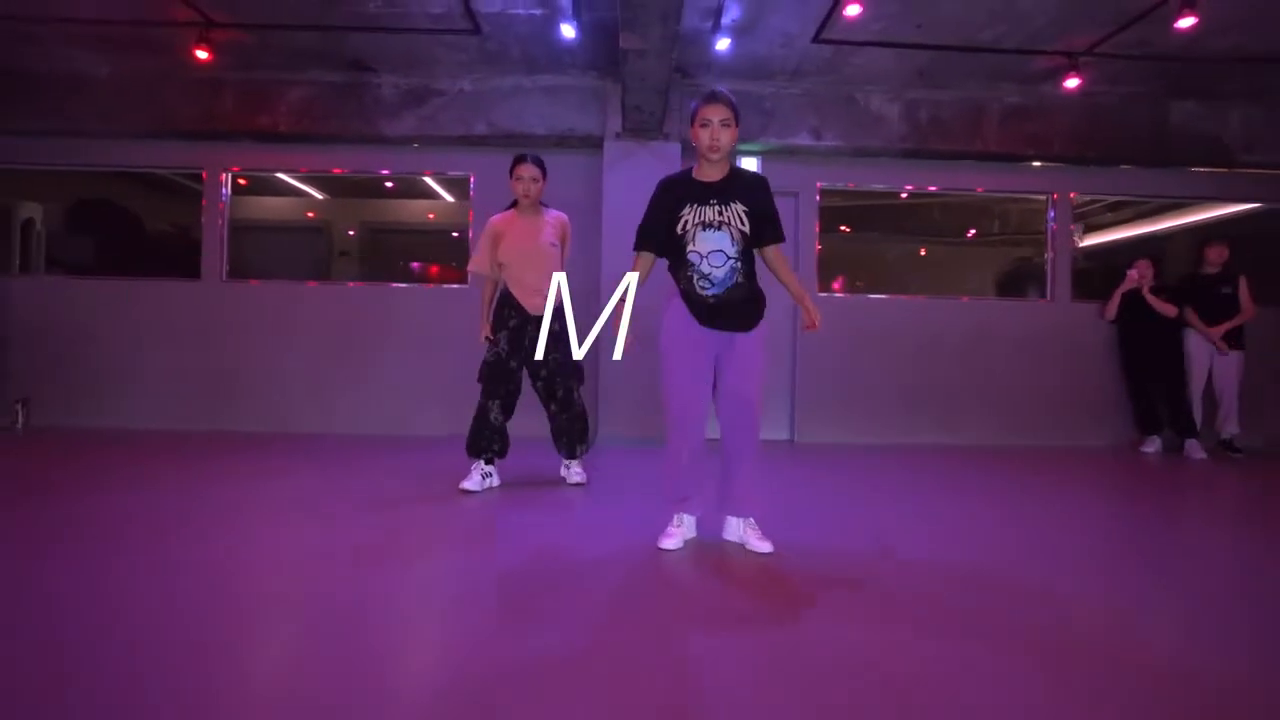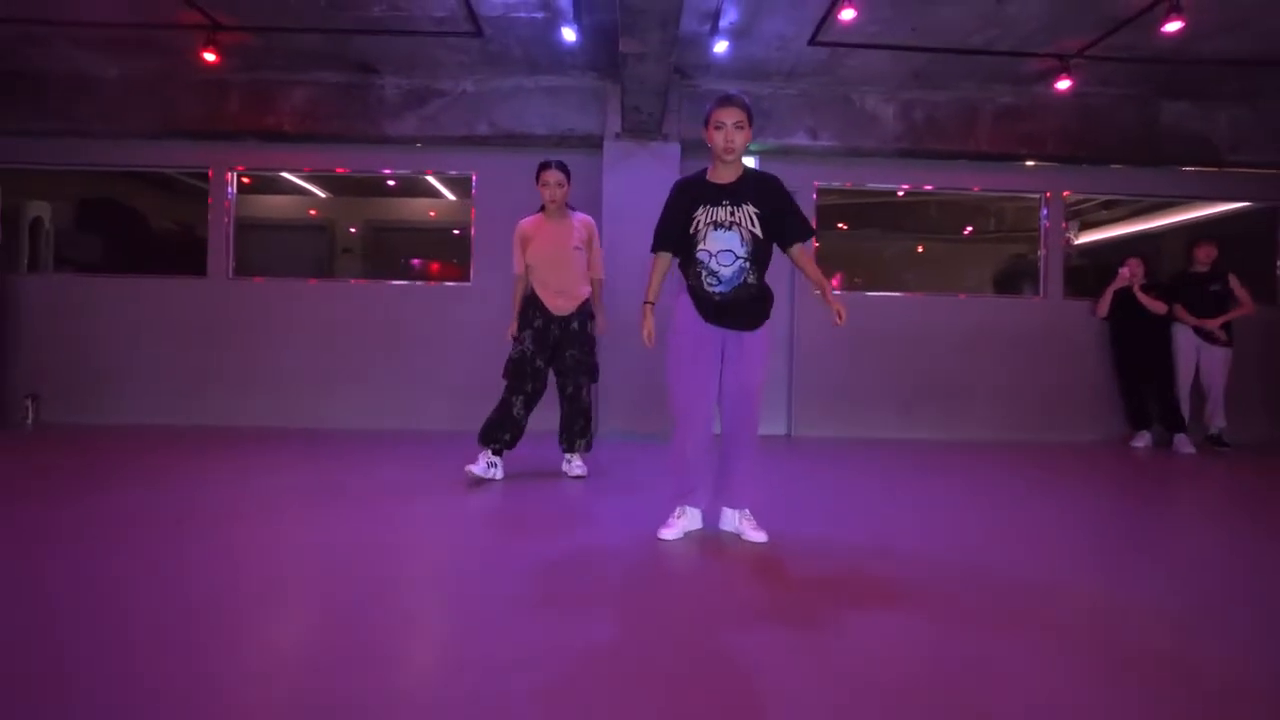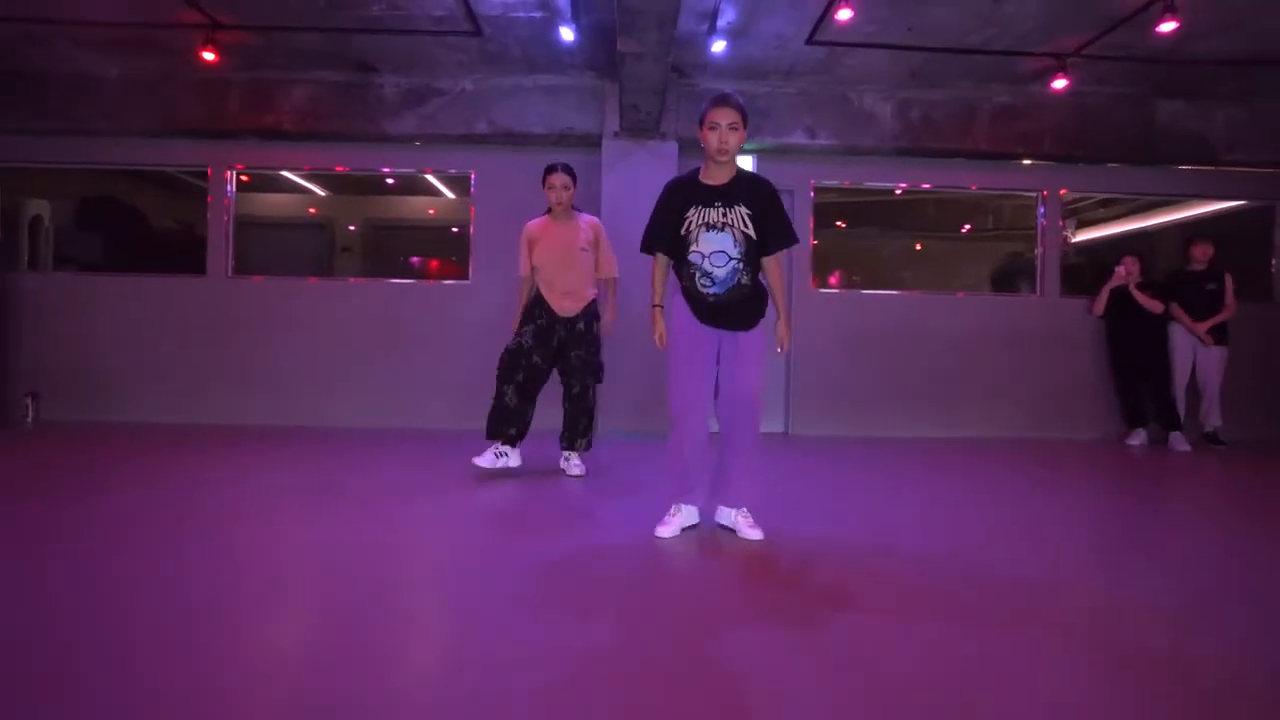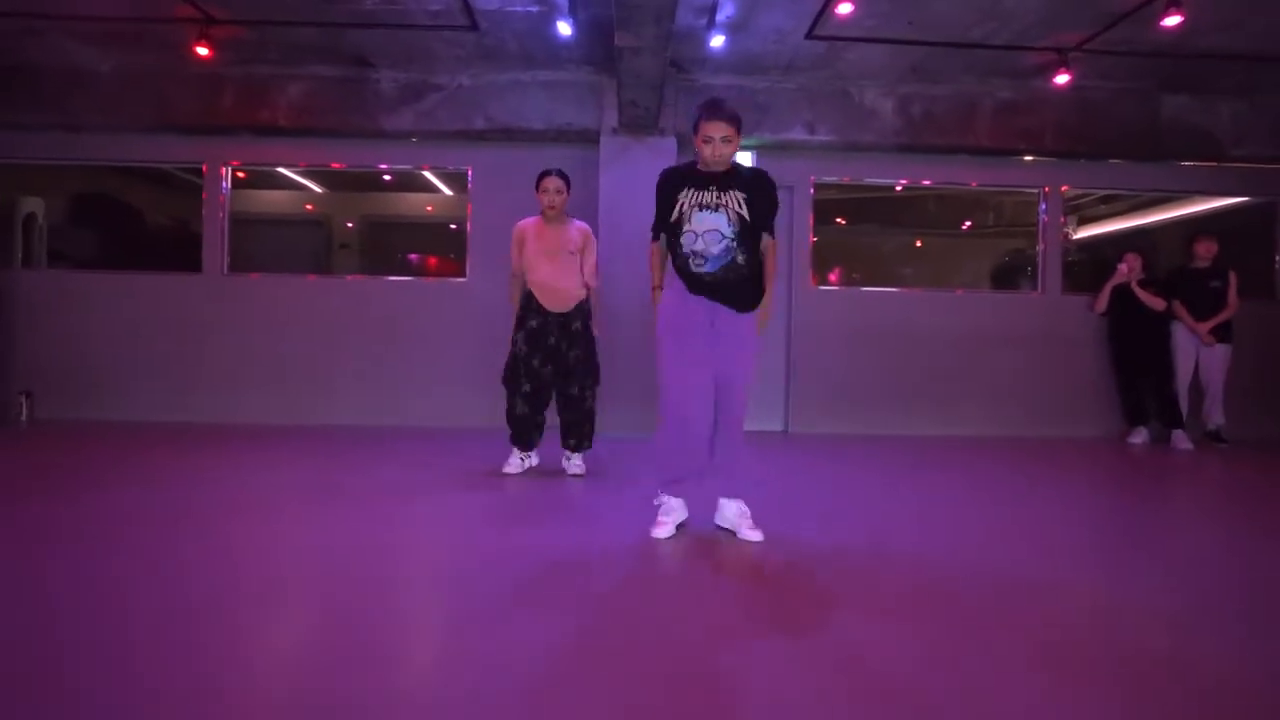
dt=0.3s
person 1, frame 1
left shoulder: (754, 188)
right shoulder: (671, 189)
left elbow: (770, 249)
right elbow: (646, 252)
left wrist: (803, 299)
left hip: (743, 320)
right hip: (686, 318)
left knee: (742, 421)
right knee: (683, 418)
left ankle: (741, 518)
right ankle: (683, 514)
person 1, frame 2
left shoulder: (768, 189)
right shoulder: (686, 190)
left elbow: (795, 246)
right elbow: (664, 252)
left wrist: (826, 290)
right wrist: (648, 306)
left hip: (750, 318)
right hip: (695, 315)
left knee: (743, 415)
right knee: (691, 413)
left ankle: (737, 509)
right ankle: (688, 507)
person 1, frame 3
left shoulder: (761, 192)
right shoulder: (677, 190)
left elbow: (772, 258)
right elbow: (659, 254)
left wrist: (782, 315)
right wrist: (658, 309)
left hip: (746, 320)
right hip: (690, 316)
left knee: (740, 416)
right knee: (687, 415)
left ankle: (733, 506)
right ankle: (685, 505)
person 1, frame 4
left shoulder: (757, 182)
right shoulder: (672, 179)
left elbow: (767, 240)
right elbow: (658, 240)
left wrist: (766, 292)
right wrist: (658, 291)
left hip: (739, 308)
right hip: (685, 304)
left knee: (732, 406)
right knee: (683, 404)
left ankle: (731, 504)
right ankle: (674, 498)
person 2, frame 1
left shoulder: (560, 222)
right shoulder: (497, 225)
left elbow: (561, 271)
right elbow: (490, 276)
left wrist: (557, 304)
right wrist: (486, 320)
left hip: (553, 316)
right hip: (513, 314)
left knee: (565, 390)
right knee: (498, 389)
left ankle: (572, 460)
right ankle: (485, 465)
person 2, frame 2
left shoulder: (586, 225)
right shoulder: (526, 228)
left elbow: (595, 274)
right elbow: (521, 276)
left wrist: (597, 313)
right wrist: (515, 318)
left hip: (577, 315)
right hip: (538, 313)
left knee: (577, 388)
right knee: (521, 385)
person 2, frame 3
left shoulder: (592, 227)
right shoulder: (532, 230)
left elbow: (607, 273)
right elbow: (526, 277)
left wrist: (608, 310)
right wrist: (519, 318)
left hip: (582, 316)
right hip: (543, 313)
left knee: (581, 389)
right knee: (517, 375)
person 2, frame 4
left shoulder: (582, 232)
right shoulder: (523, 230)
left elbow: (589, 279)
right elbow: (517, 274)
left wrist: (590, 318)
right wrist: (518, 314)
left hip: (574, 317)
right hip: (534, 315)
left knee: (578, 391)
right knee: (526, 386)
left ankle: (574, 451)
person 3, frame 1
left shoulder: (1237, 279)
right shoulder: (1192, 280)
left elbow: (1248, 311)
right elbow: (1187, 312)
left wrist: (1222, 328)
right wrist: (1209, 333)
left hip: (1230, 339)
right hip: (1197, 337)
left knee: (1229, 389)
right knee: (1194, 385)
left ankle: (1227, 436)
person 3, frame 2
left shoulder: (1226, 277)
right shoulder: (1181, 279)
left elbow: (1248, 306)
right elbow: (1176, 309)
left wrist: (1218, 320)
right wrist: (1202, 323)
left hip: (1218, 335)
right hip: (1186, 333)
left knee: (1216, 384)
right knee: (1182, 381)
left ankle: (1215, 431)
person 3, frame 3
left shoulder: (1222, 276)
right shoulder: (1177, 277)
left elbow: (1230, 308)
right elbow: (1172, 307)
left wrist: (1206, 324)
right wrist: (1194, 327)
left hip: (1214, 333)
right hip: (1181, 331)
left knee: (1211, 382)
right knee: (1178, 380)
left ankle: (1210, 428)
person 3, frame 4
left shoulder: (1226, 273)
right shoulder: (1181, 274)
left elbow: (1232, 306)
right elbow: (1176, 305)
left wrist: (1208, 324)
right wrist: (1196, 327)
left hip: (1217, 331)
right hip: (1184, 330)
left knee: (1215, 380)
right knee: (1181, 378)
left ankle: (1213, 427)
person 4, frame 1
left shoulder: (1164, 292)
right shoulder: (1126, 296)
left elbow: (1172, 312)
right elbow: (1109, 316)
left wrist: (1146, 294)
right wrist: (1120, 290)
left hip: (1164, 353)
right hip: (1134, 355)
left knee: (1173, 394)
right knee: (1140, 395)
left ankle: (1190, 440)
right ankle: (1152, 436)
person 4, frame 2
left shoulder: (1155, 290)
right shoulder: (1118, 294)
left elbow: (1162, 309)
right elbow: (1100, 313)
left wrist: (1137, 292)
right wrist: (1112, 288)
left hip: (1155, 350)
right hip: (1126, 351)
left knee: (1163, 391)
right knee: (1131, 391)
left ankle: (1179, 435)
right ankle: (1142, 432)
person 4, frame 3
left shoulder: (1151, 288)
right shoulder: (1114, 292)
left elbow: (1158, 309)
right elbow: (1097, 311)
left wrist: (1133, 290)
right wrist: (1108, 286)
left hip: (1150, 348)
right hip: (1122, 350)
left knee: (1159, 389)
right knee: (1127, 390)
left ankle: (1174, 433)
right ankle: (1138, 429)
person 4, frame 4
left shoulder: (1153, 285)
right shoulder: (1116, 289)
left elbow: (1161, 306)
right elbow: (1099, 309)
left wrist: (1135, 287)
right wrist: (1110, 284)
left hip: (1153, 345)
right hip: (1124, 347)
left knee: (1161, 387)
right knee: (1129, 388)
left ankle: (1177, 431)
right ankle: (1139, 428)
